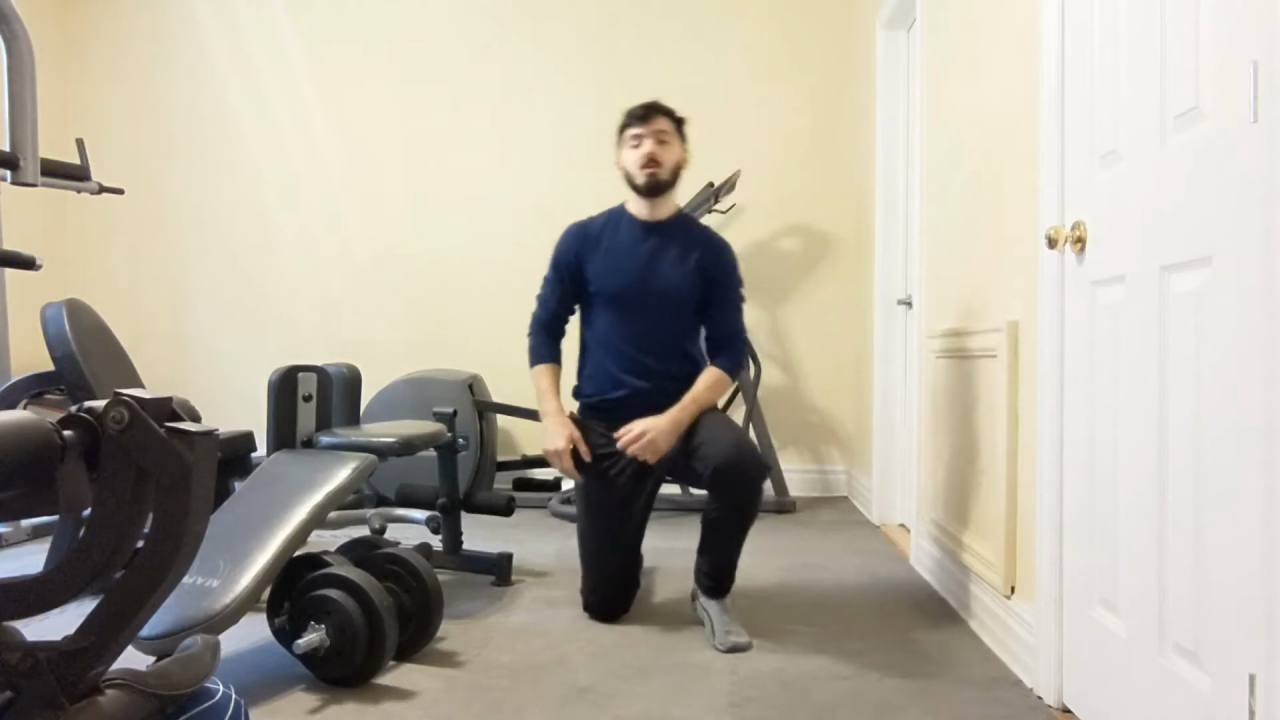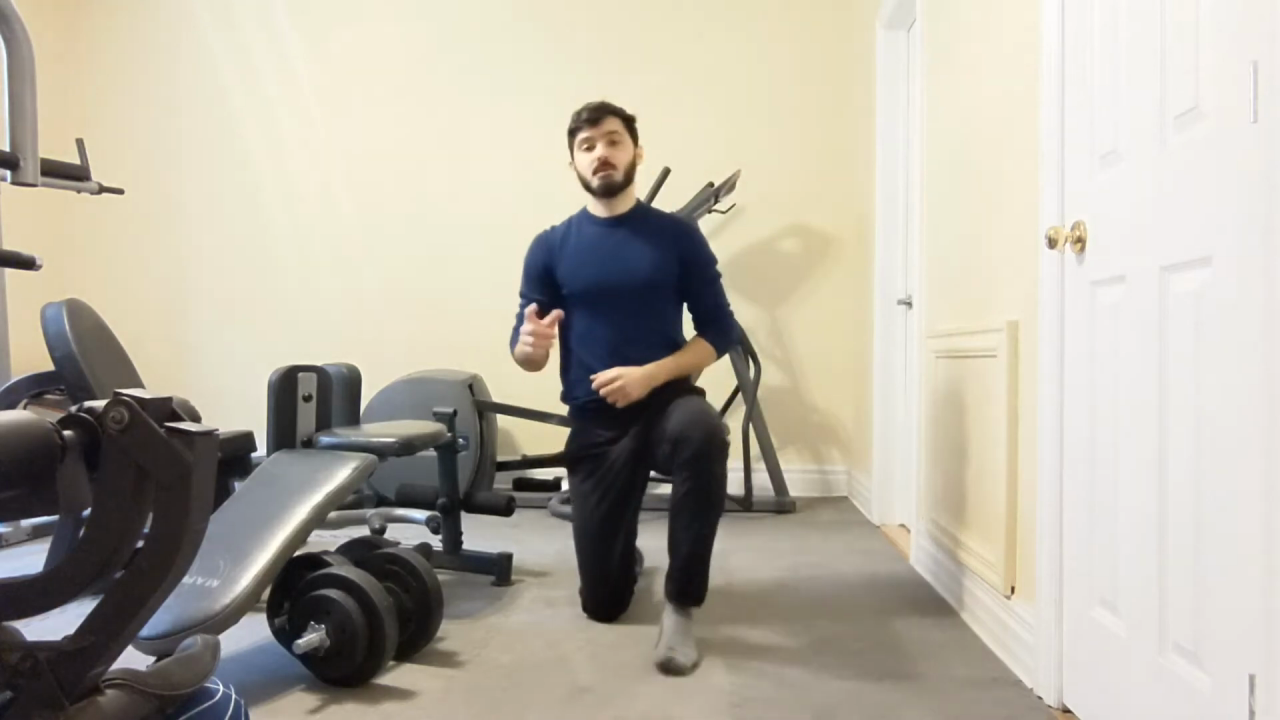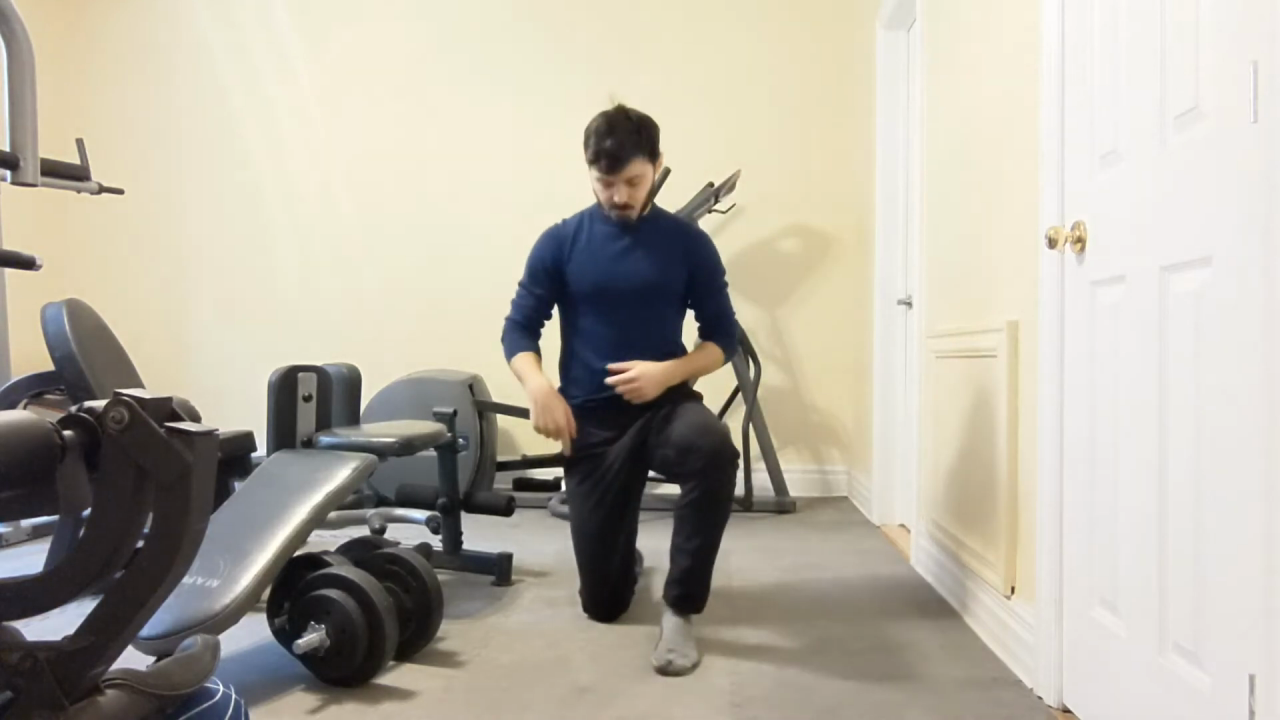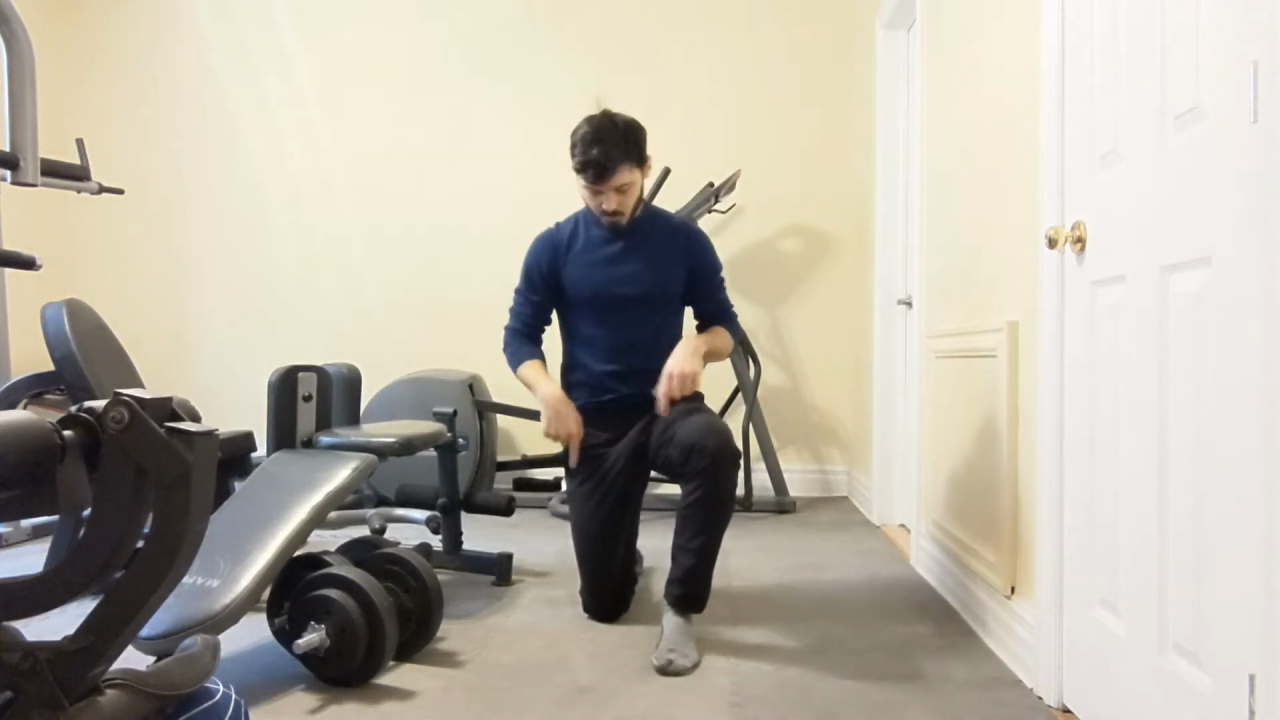
dt=0.4s
person 1, frame 1
left shoulder: (709, 251)
right shoulder: (583, 241)
left elbow: (729, 355)
right elbow: (544, 333)
left wrist: (674, 421)
right wrist: (553, 418)
left hip: (682, 412)
right hip: (603, 423)
left knee: (741, 462)
right knee: (605, 603)
left ankle: (710, 592)
right ankle: (627, 557)
person 1, frame 2
left shoulder: (678, 236)
right shoulder: (551, 247)
left elbow: (719, 331)
right elbow: (524, 344)
left wrist: (650, 374)
right wrist: (531, 343)
left hip: (666, 399)
right hip: (594, 423)
left knee: (703, 435)
right knee: (602, 602)
left ankle: (680, 607)
right ankle: (628, 557)
person 1, frame 3
left shoulder: (688, 242)
right shoulder: (560, 243)
left elbow: (723, 337)
right elbow: (518, 328)
left wrist: (668, 372)
right wrist: (538, 387)
left hip: (666, 403)
right hip: (592, 421)
left knee: (713, 447)
right knee: (602, 602)
left ankle: (680, 609)
right ankle: (627, 558)
person 1, frame 4
left shoulder: (684, 241)
right shoulder: (553, 248)
left elbow: (725, 326)
right elbow: (520, 335)
left wrist: (696, 347)
right wrist: (548, 393)
left hip: (666, 408)
right hip: (595, 424)
left knee: (716, 447)
right knee: (603, 602)
left ankle: (680, 609)
right ankle: (626, 559)
